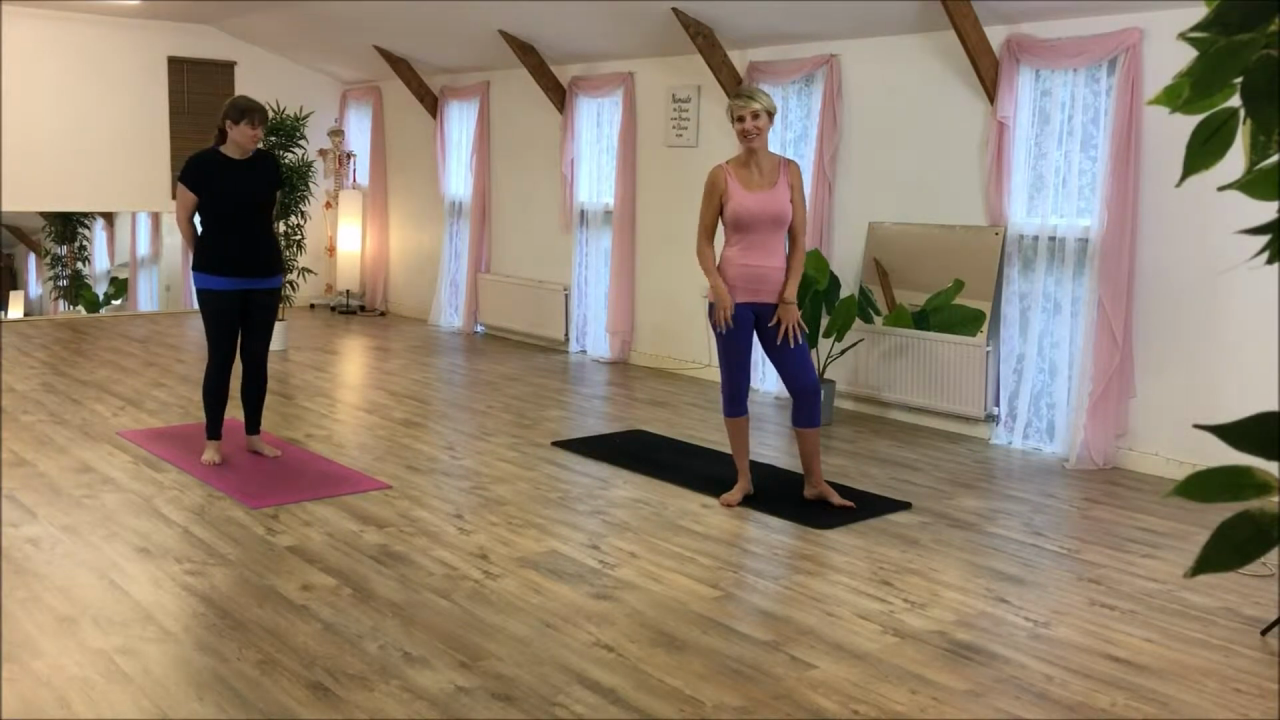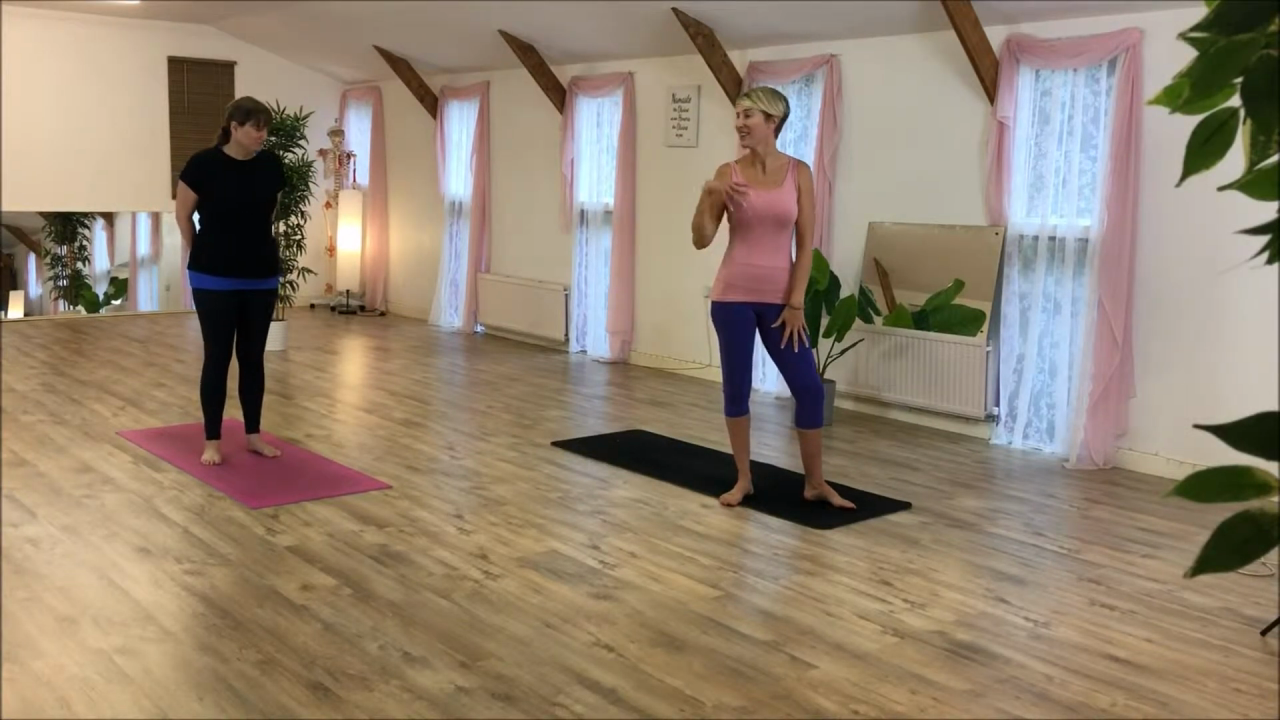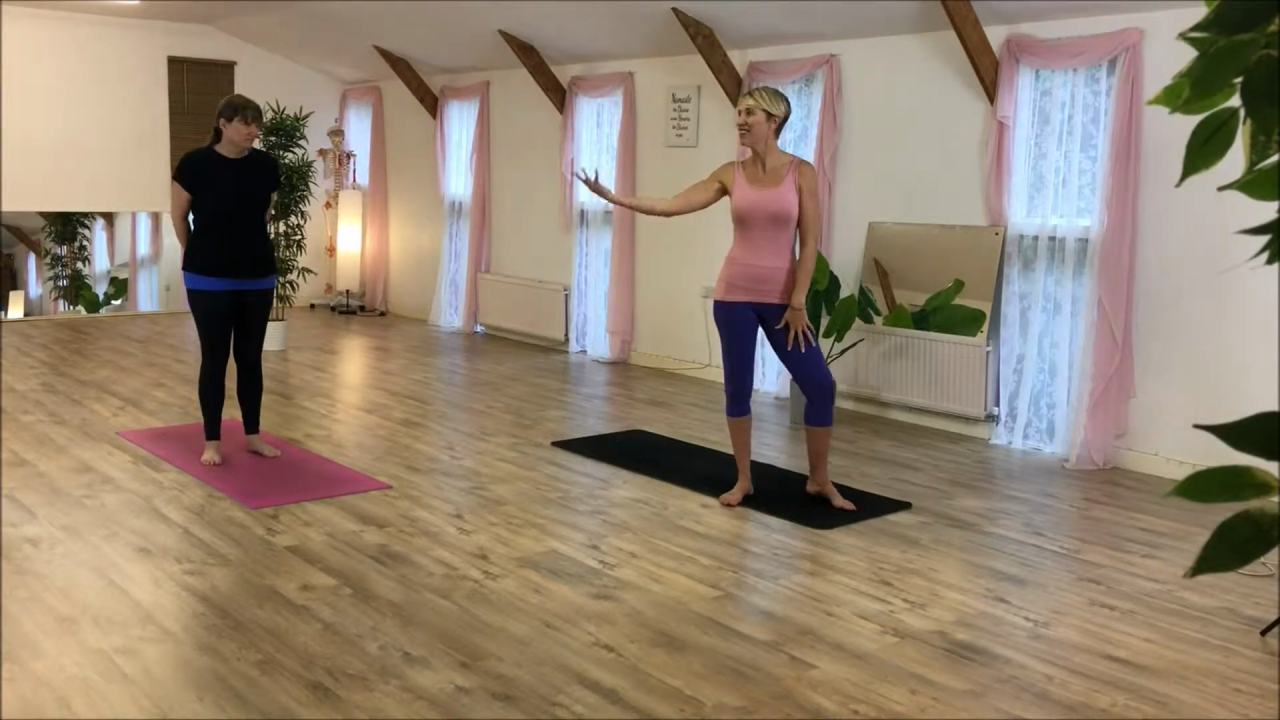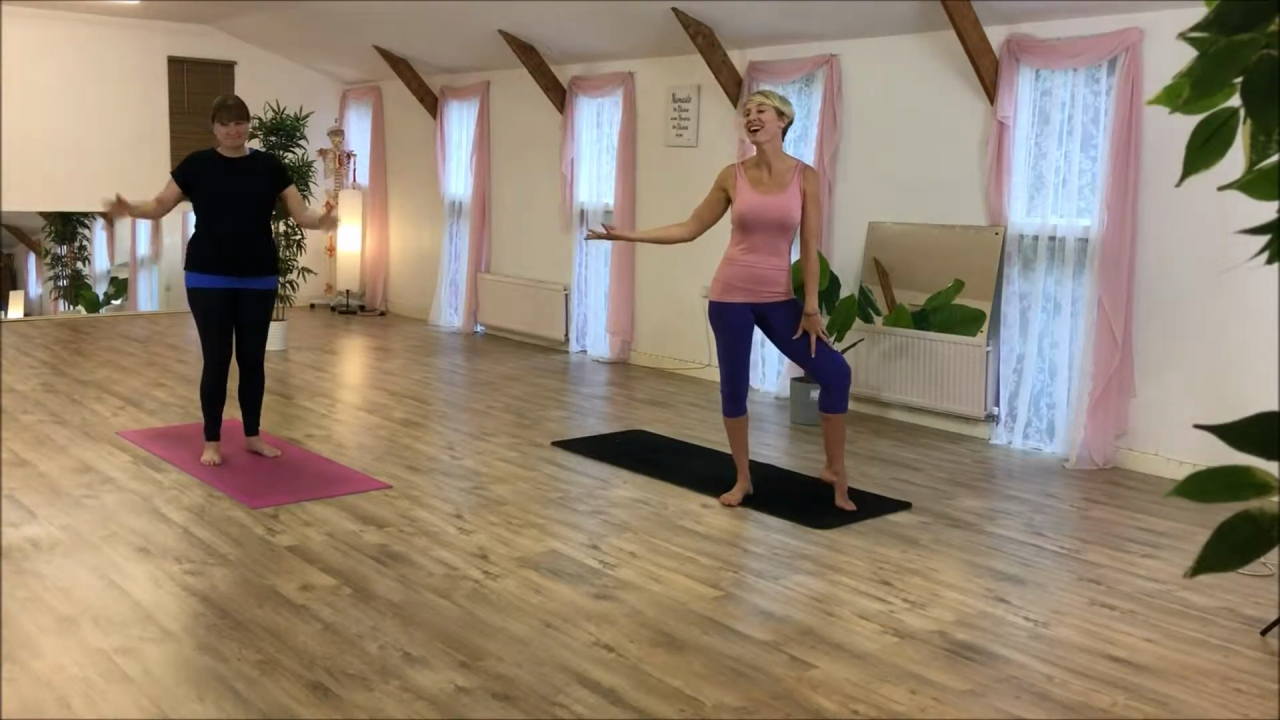
dt=0.5s
person 1, frame 1
left shoulder: (790, 171)
right shoulder: (721, 176)
left elbow: (798, 242)
right elbow: (704, 242)
left wrist: (789, 298)
right wrist: (717, 284)
left hip: (775, 296)
right hip: (733, 295)
left knee: (805, 387)
right knee: (735, 388)
left ankle: (815, 482)
right ankle: (742, 479)
person 1, frame 2
left shoulder: (798, 172)
right shoulder: (728, 173)
left elbow: (805, 244)
right elbow: (700, 240)
left wrist: (795, 303)
right wrist: (710, 195)
left hip: (779, 297)
right hip: (733, 295)
left knee: (809, 388)
right knee: (737, 388)
left ankle: (816, 483)
right ankle: (743, 479)
person 1, frame 3
left shoulder: (802, 172)
right shoulder: (731, 173)
left elbow: (809, 244)
right elbow: (672, 205)
left wrist: (797, 303)
right wrist: (611, 196)
left hip: (781, 297)
right hip: (736, 294)
left knee: (819, 385)
right knee: (738, 388)
left ankle: (819, 480)
right ankle: (743, 479)
person 1, frame 4
left shoulder: (805, 176)
right shoulder: (732, 176)
left elbow: (809, 248)
right elbow: (690, 229)
left wrist: (811, 308)
right wrist: (627, 235)
left hip: (777, 297)
right hip: (731, 294)
left knee: (834, 370)
right knee: (734, 388)
left ankle: (835, 469)
right ankle: (742, 479)
person 2, frame 1
left shoulder: (268, 164)
right shoulder: (201, 165)
right elbow: (183, 218)
right wrist: (205, 256)
left hip: (266, 277)
right hip: (218, 280)
left knee: (257, 357)
right knee: (221, 357)
left ankle: (254, 436)
right ankle: (212, 441)
person 2, frame 2
left shoulder: (271, 166)
right shoulder: (203, 164)
right elbow: (183, 215)
right wrist: (203, 255)
left hip: (262, 278)
right hip: (214, 280)
left knee: (253, 357)
right knee: (217, 357)
left ankle: (253, 435)
right ankle: (212, 440)
person 2, frame 3
left shoulder: (266, 165)
right shoulder: (195, 164)
right elbow: (179, 217)
right wrist: (200, 256)
left hip: (258, 278)
right hip: (209, 281)
left knee: (250, 357)
right knee: (215, 358)
left ankle: (253, 435)
right ankle: (212, 441)
person 2, frame 4
left shoulder: (269, 165)
right shoulder: (197, 165)
left elbow: (299, 212)
right elbow: (161, 205)
left wrist: (320, 220)
right wrist: (131, 210)
left hip: (258, 279)
right hip: (209, 279)
left knee: (252, 358)
right knee: (217, 358)
left ankle: (253, 436)
right ankle: (211, 441)
